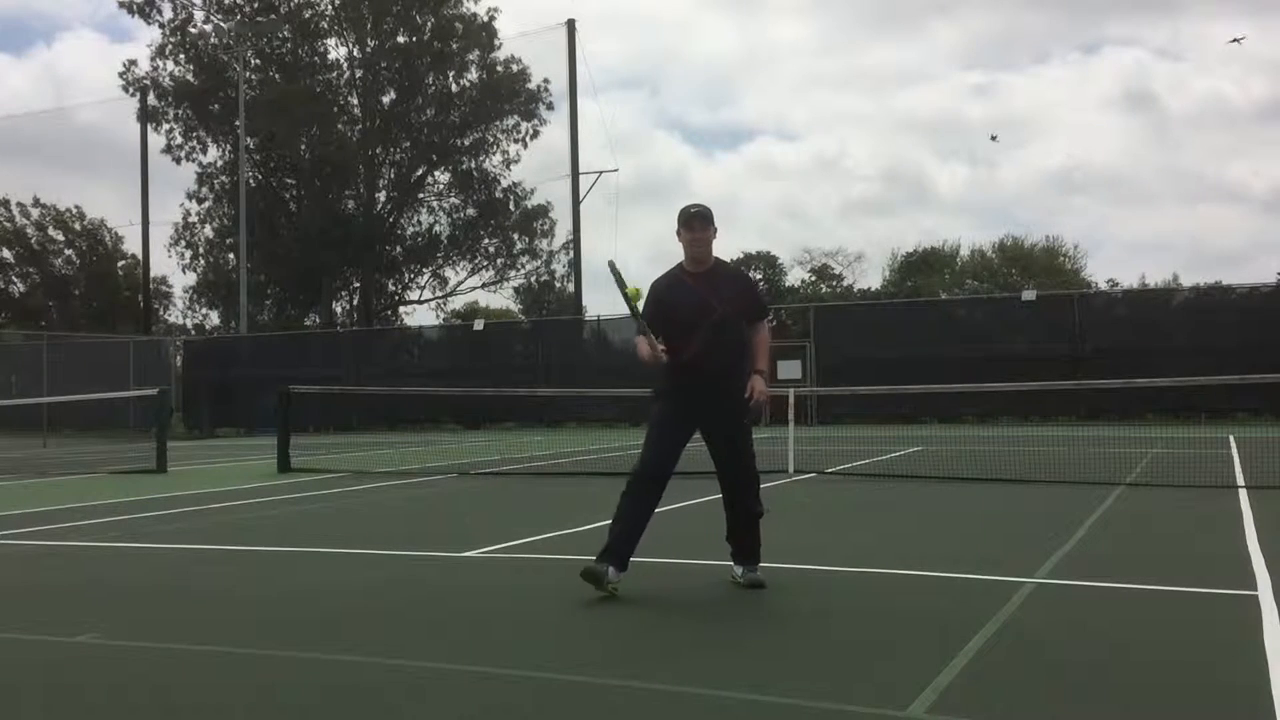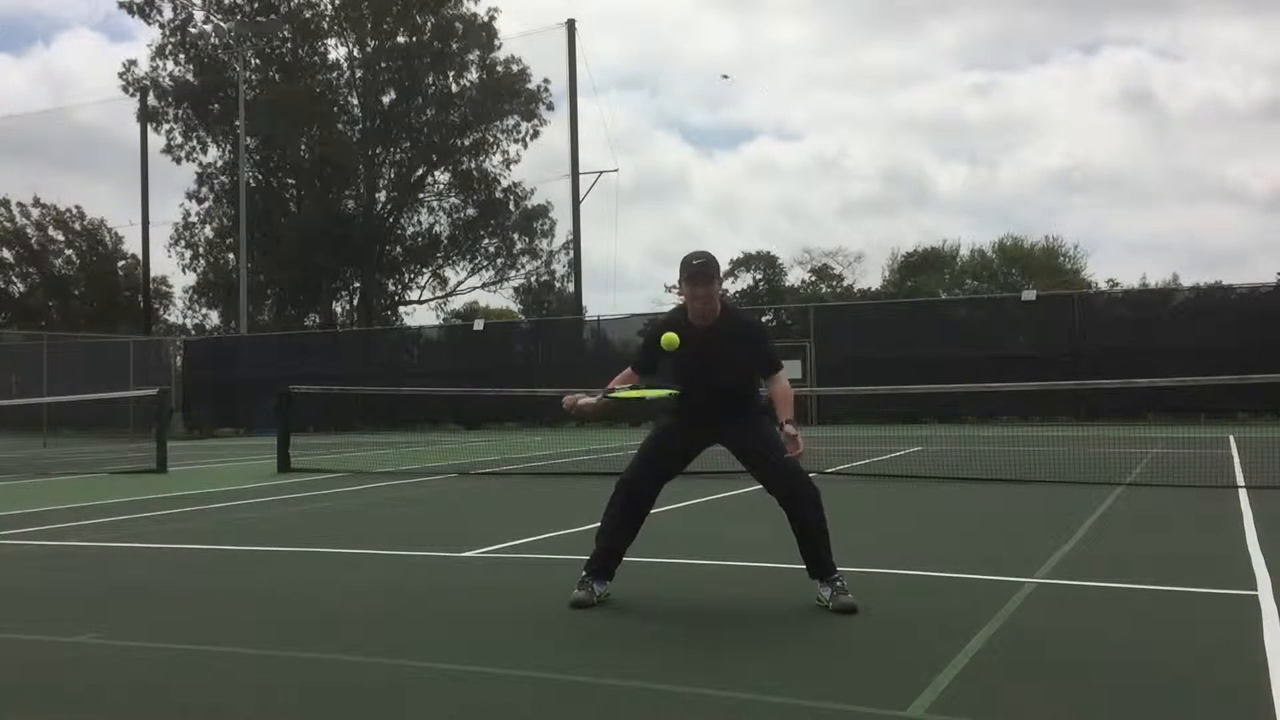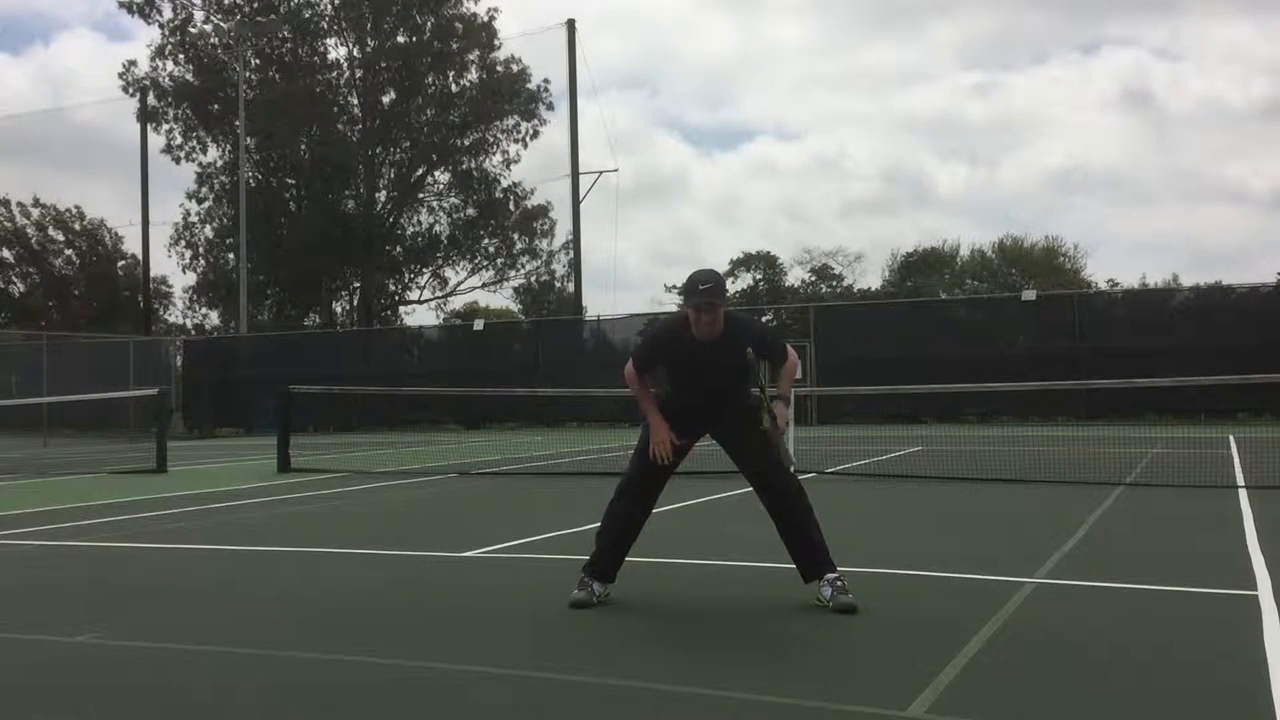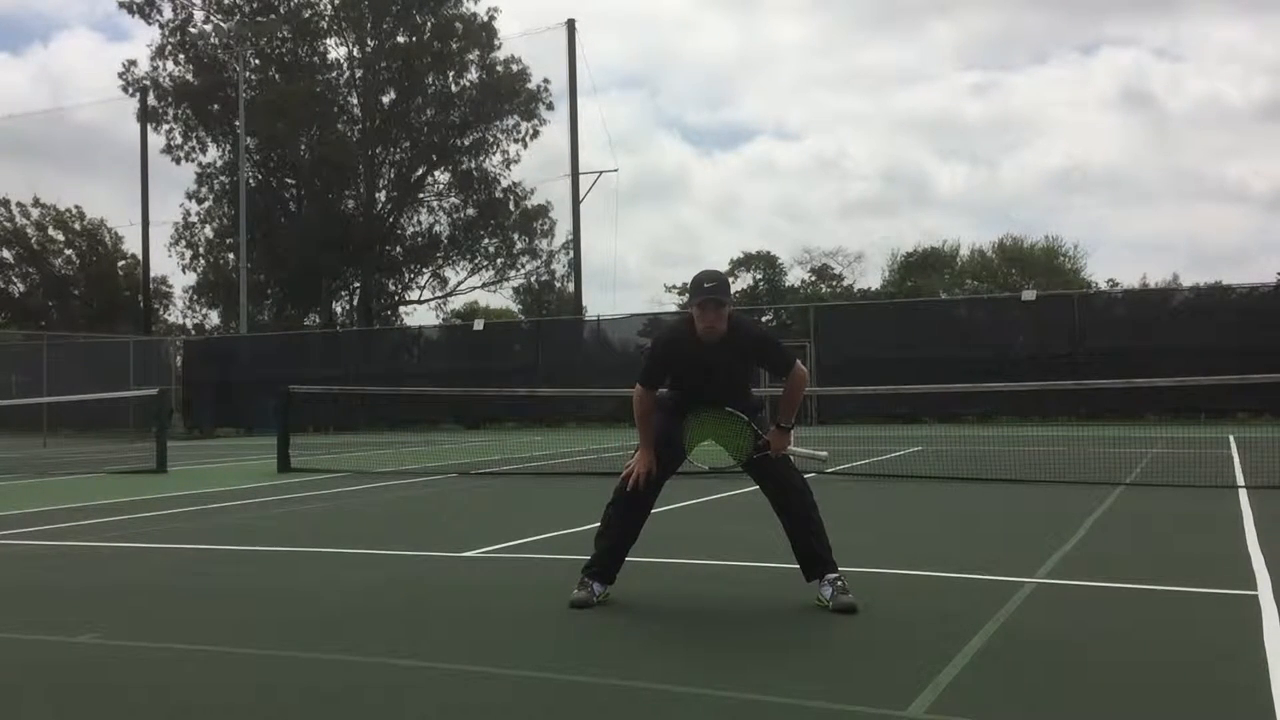
dt=1s
person 1, frame 1
left shoulder: (738, 280)
right shoulder: (665, 287)
left elbow: (761, 327)
right elbow: (648, 337)
left wrist: (759, 374)
right wrist: (647, 351)
left hip: (729, 398)
right hip: (677, 397)
left knee: (741, 480)
right knee: (647, 475)
left ankle: (745, 561)
right ankle: (611, 563)
person 1, frame 2
left shoulder: (745, 326)
right shoulder: (666, 328)
left elbow: (775, 378)
right elbow: (635, 373)
left wrist: (787, 424)
right wrist: (596, 400)
left hip: (743, 415)
right hip: (688, 416)
left knee: (798, 487)
right knee: (634, 484)
left ankle: (827, 579)
right ankle: (596, 576)
person 1, frame 3
left shoulder: (747, 330)
right shoulder: (666, 334)
left elbow: (788, 357)
right elbow: (633, 372)
left wrist: (780, 400)
right wrist: (657, 423)
left hip: (736, 411)
right hip: (678, 412)
left knee: (783, 488)
right knee: (634, 488)
left ankle: (826, 577)
right ankle: (596, 576)
person 1, frame 4
left shoulder: (751, 336)
right shoulder: (669, 340)
left elbow: (798, 375)
right elbow: (644, 393)
left wrist: (783, 427)
right wrist: (646, 449)
left hip: (739, 414)
right hip: (679, 414)
left knee: (791, 488)
right knee: (634, 487)
left ankle: (827, 578)
right ankle: (596, 578)
